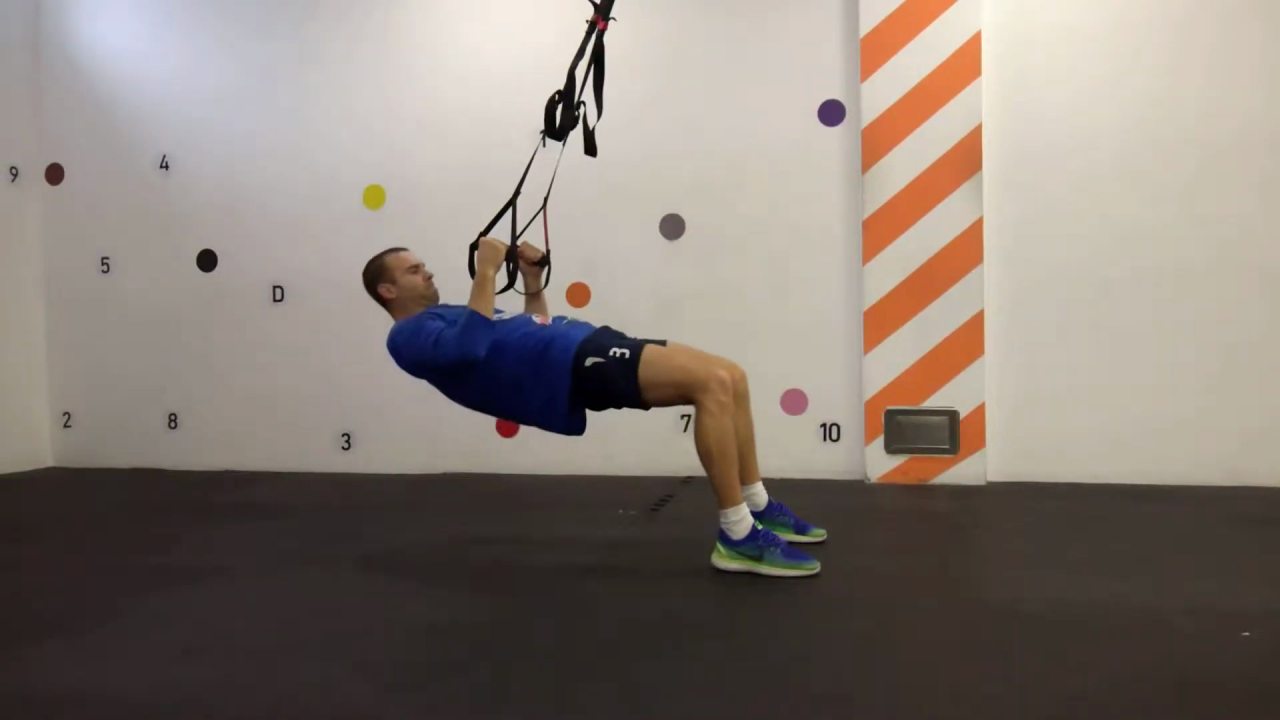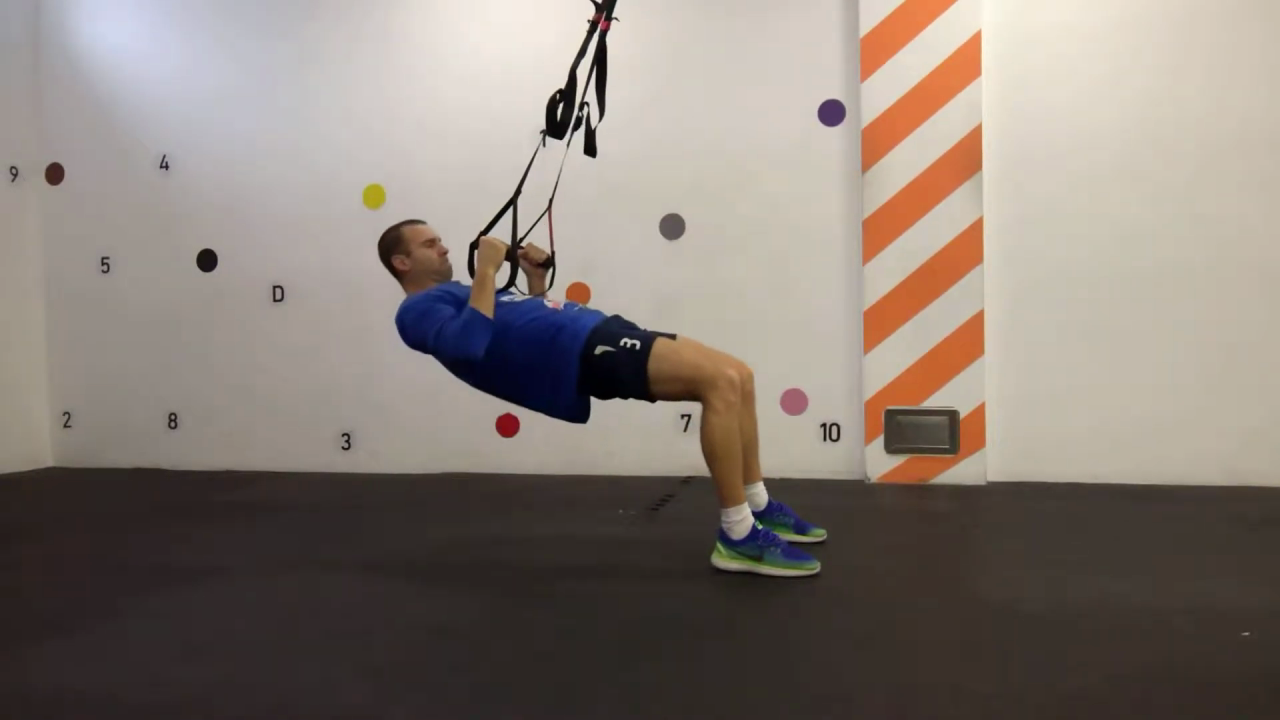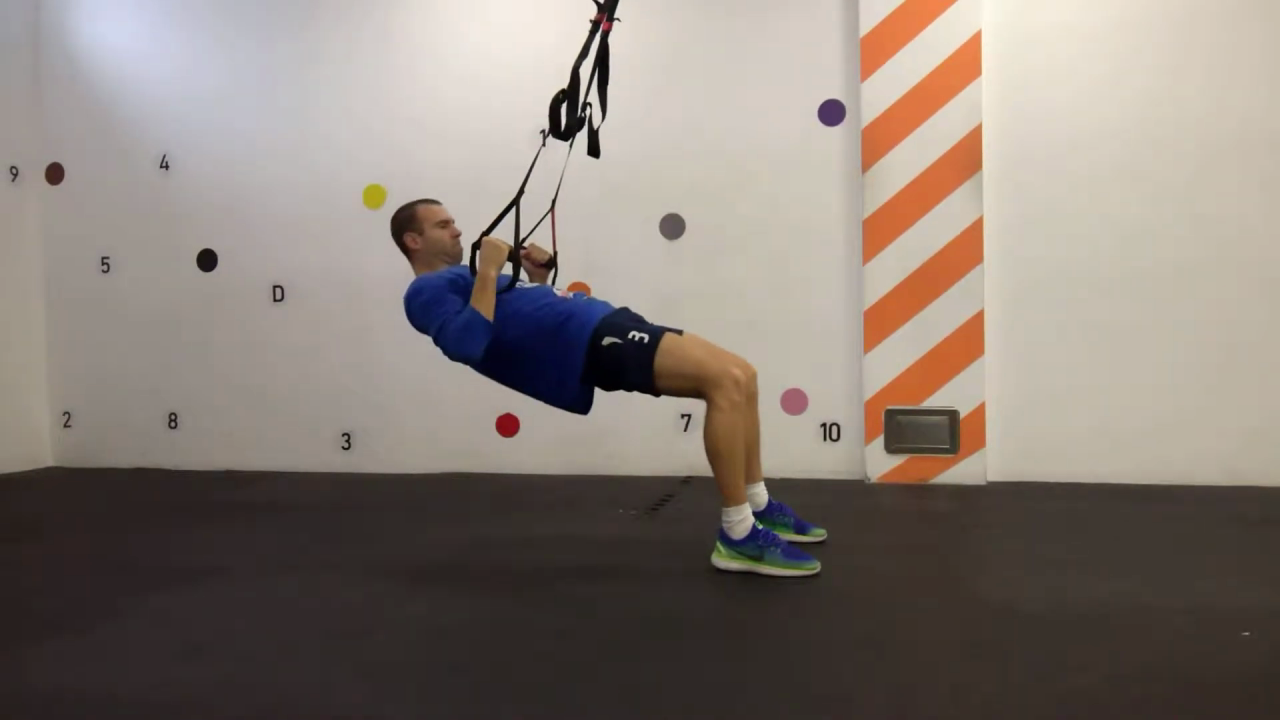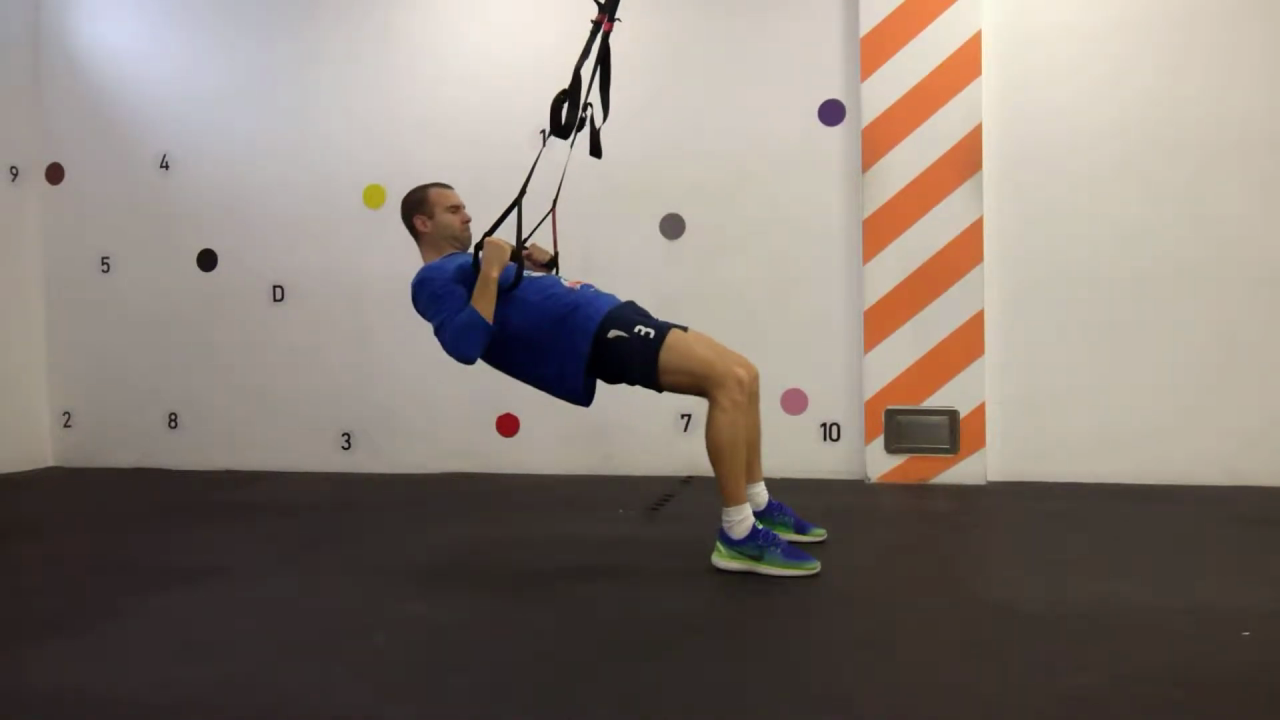
dt=0.2s
person 1, frame 1
left shoulder: (439, 317)
right shoulder: (408, 337)
right elbow: (469, 348)
left wrist: (531, 282)
right wrist: (485, 272)
left hip: (583, 345)
right hip: (570, 364)
left knee: (730, 378)
right knee: (715, 384)
left ankle: (758, 508)
right ankle: (738, 536)
person 1, frame 2
left shoulder: (448, 294)
right shoulder: (418, 311)
right elbow: (467, 346)
left wrist: (536, 281)
right wrist: (485, 272)
left hip: (594, 334)
right hip: (579, 351)
left knee: (736, 377)
right knee: (722, 382)
left ankle: (758, 508)
right ankle: (738, 536)
person 1, frame 3
left shoulder: (456, 280)
right shoulder: (427, 293)
right elbow: (466, 346)
left wrist: (538, 279)
right wrist: (488, 271)
left hip: (600, 325)
right hip: (585, 342)
left knee: (739, 376)
right knee: (727, 381)
left ankle: (758, 507)
right ankle: (738, 536)
person 1, frame 4
left shoulder: (462, 266)
right shoulder: (434, 280)
right elbow: (464, 345)
left wrist: (538, 272)
right wrist: (490, 271)
left hip: (604, 319)
right hip: (589, 334)
left knee: (741, 377)
right knee: (729, 381)
left ankle: (758, 507)
right ankle: (738, 536)
